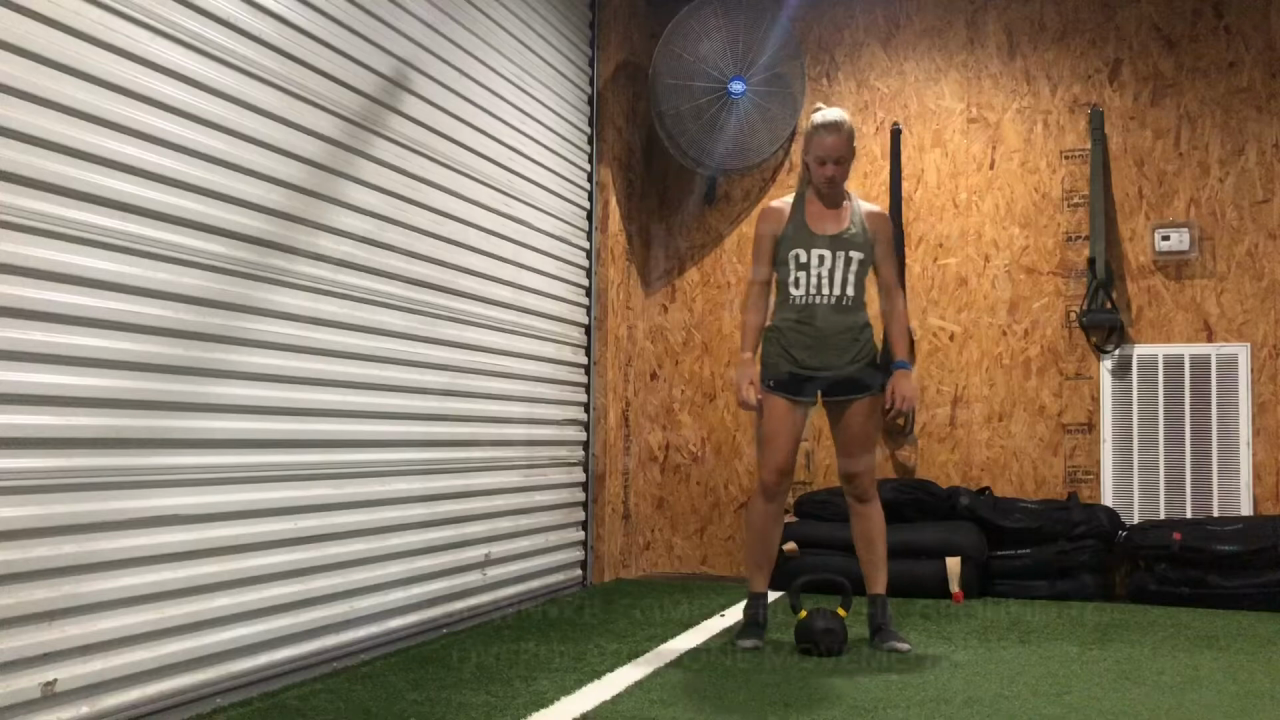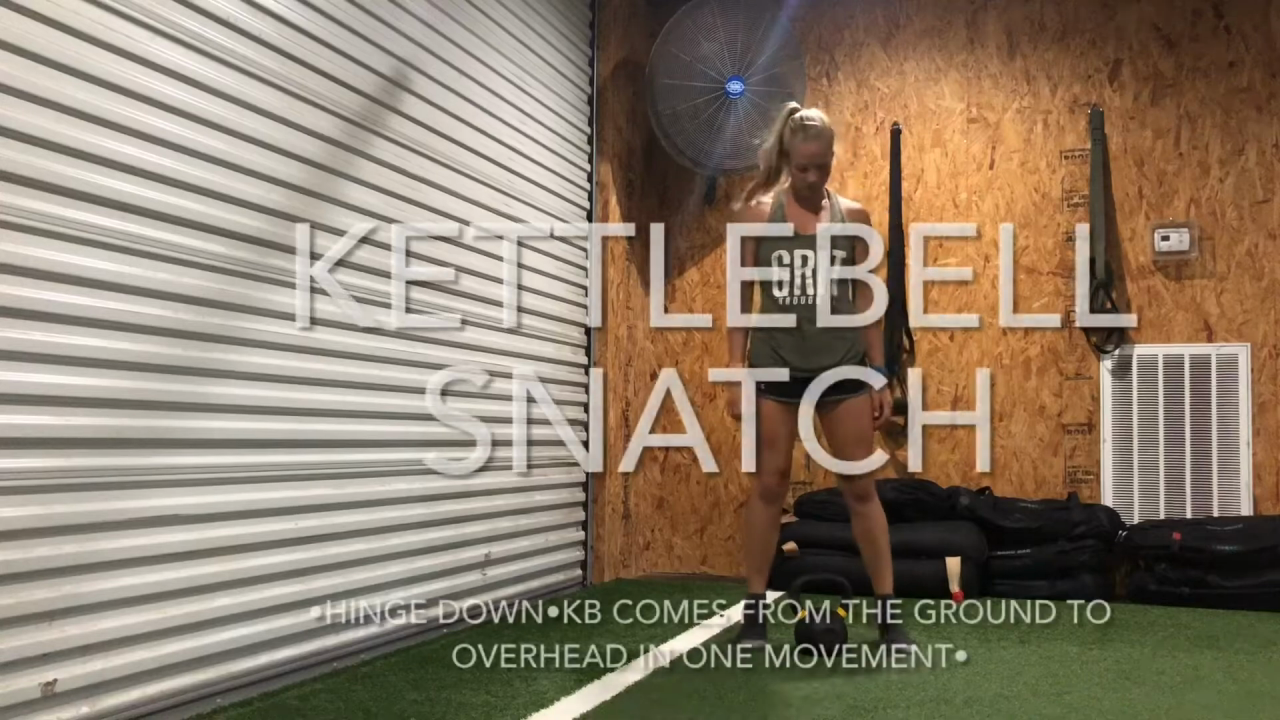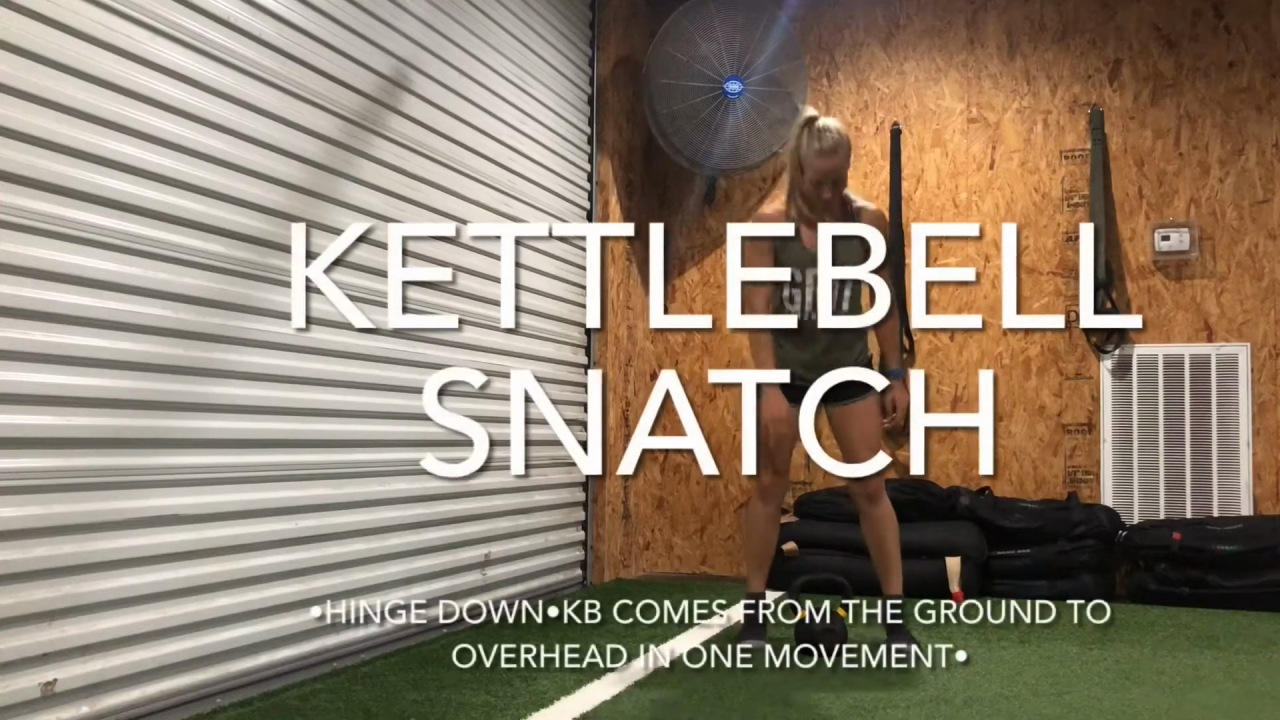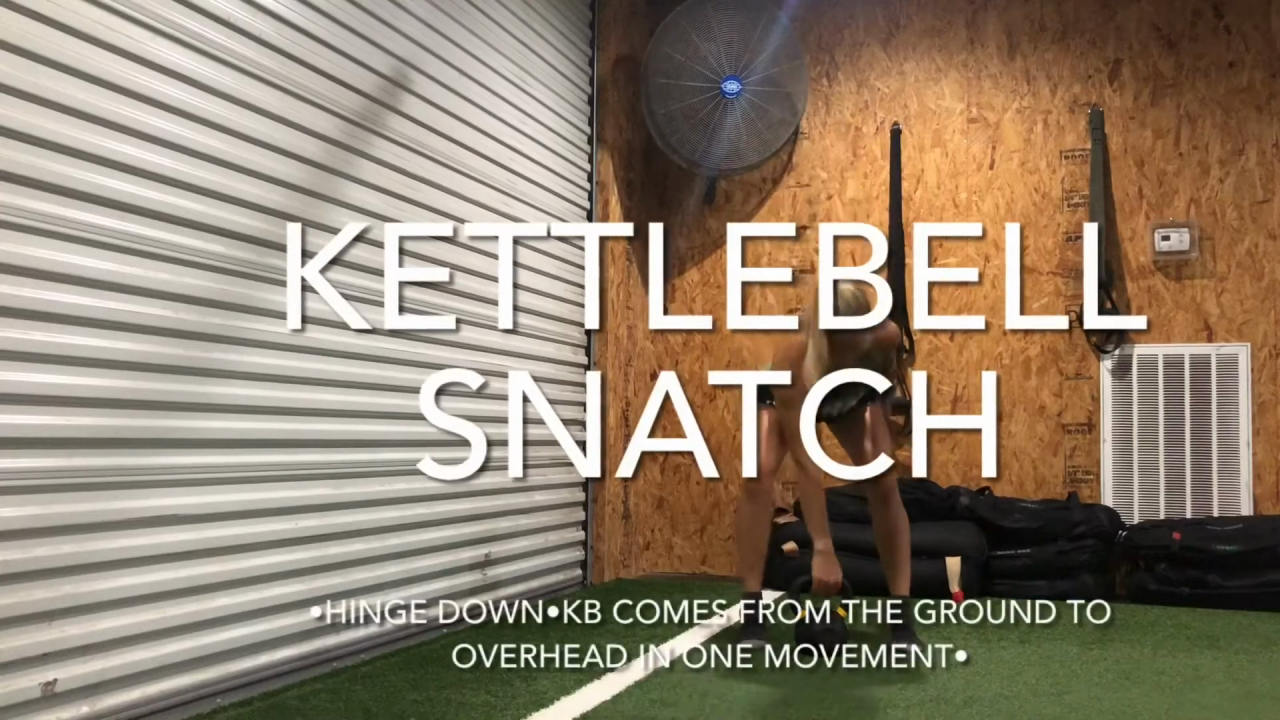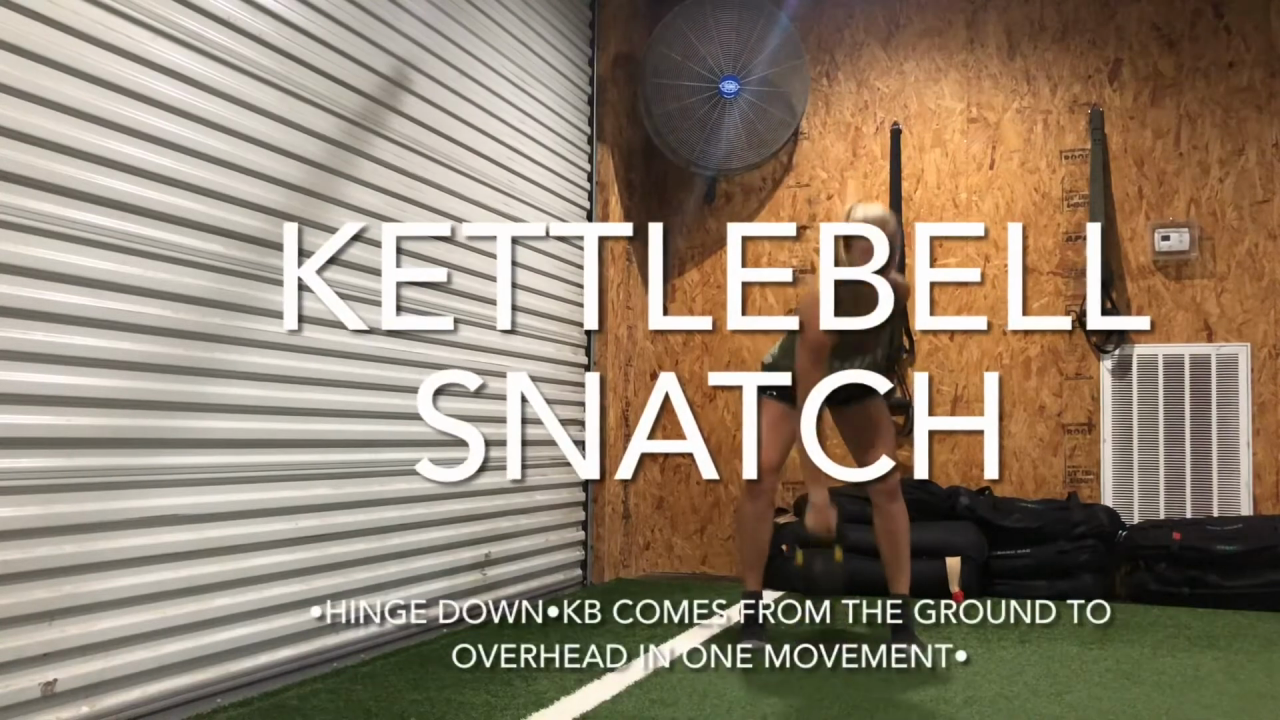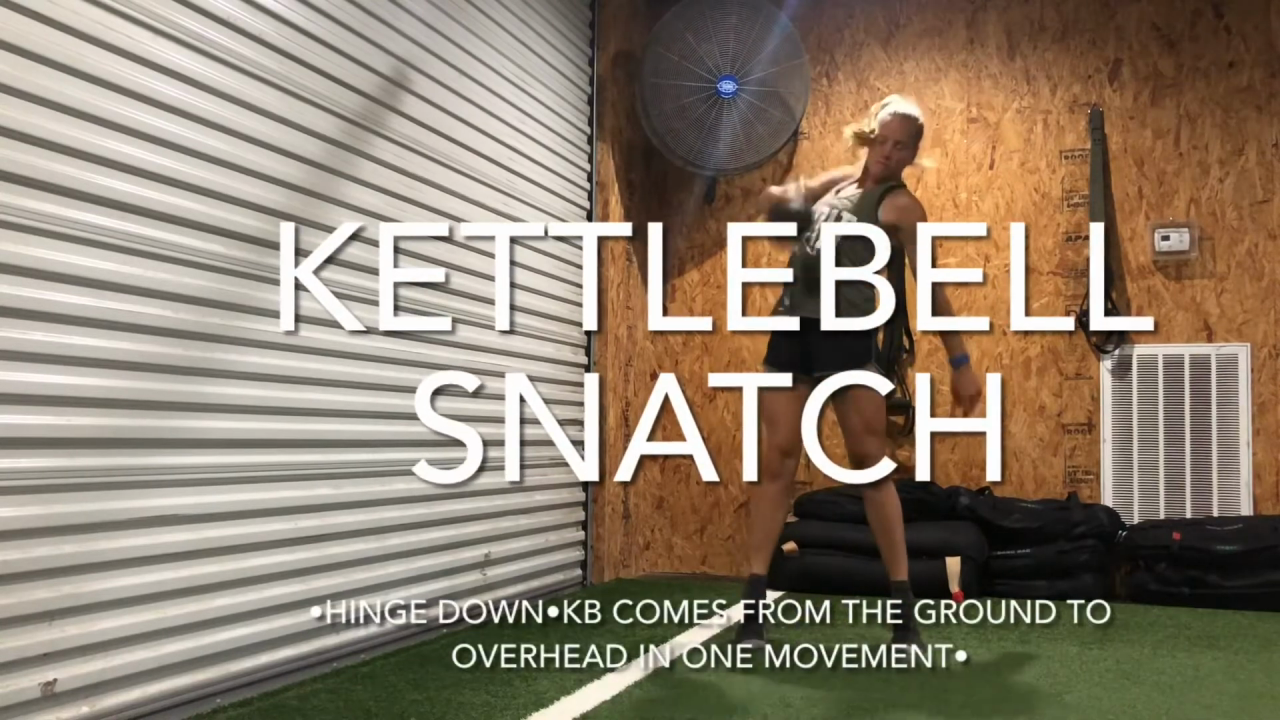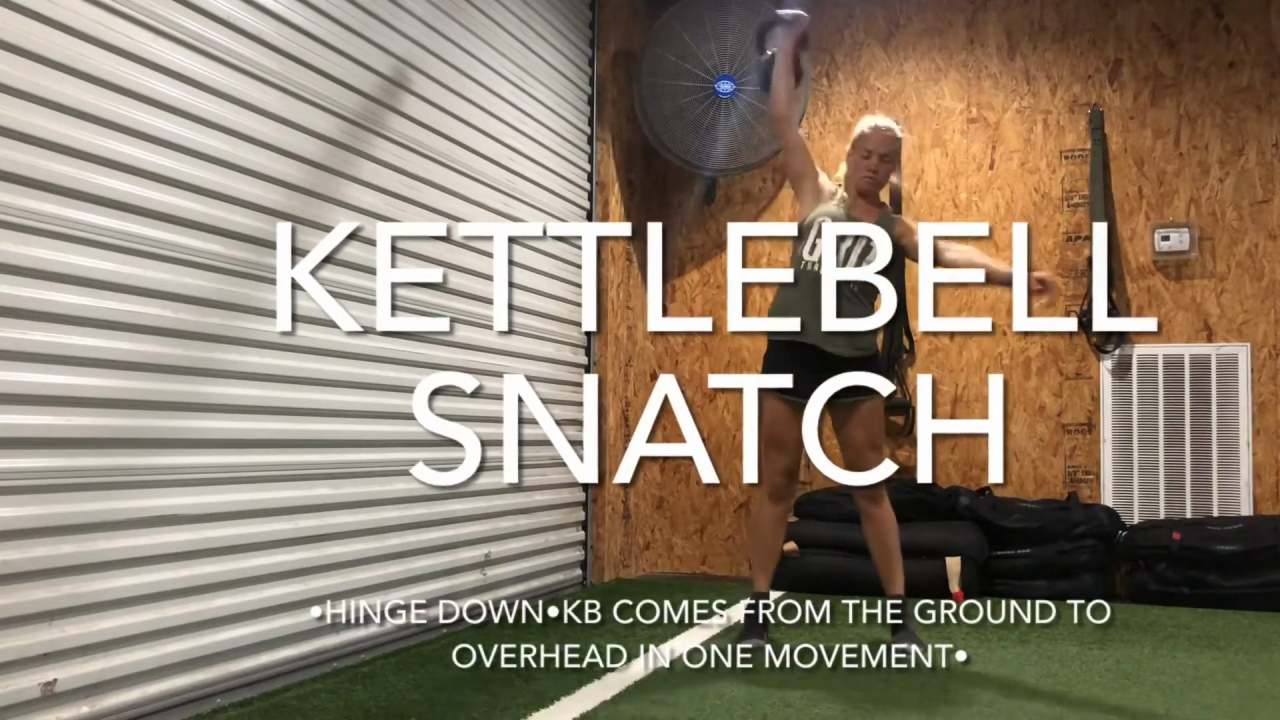
dt=0.4s
person 1, frame 1
left shoulder: (873, 220)
right shoulder: (776, 215)
left elbow: (892, 295)
right elbow: (757, 289)
left wrist: (902, 366)
right wrist: (746, 359)
left hip: (854, 365)
right hip: (786, 362)
left knee: (860, 484)
right knee: (771, 479)
left ankle: (879, 613)
right ankle: (755, 606)
person 1, frame 2
left shoulder: (854, 216)
right shoulder: (755, 213)
left elbow: (865, 298)
right elbow: (740, 296)
left wrist: (879, 373)
right wrist: (737, 366)
left hip: (842, 365)
right hip: (776, 364)
left knee: (860, 486)
right knee: (770, 485)
left ankle: (888, 612)
right ankle: (755, 610)
person 1, frame 3
left shoulder: (870, 221)
right shoulder: (769, 223)
left elbow: (885, 302)
right elbow: (757, 308)
left wrist: (895, 374)
right wrist: (768, 387)
left hip: (848, 367)
right hip: (786, 367)
left knee: (870, 487)
right knee: (769, 482)
left ankle: (896, 616)
right ankle: (754, 611)
person 1, frame 4
left shoulder: (884, 335)
right shoulder: (793, 358)
right elbow: (805, 462)
left wrist: (880, 426)
right wrist: (822, 548)
left hip: (851, 400)
right hip: (786, 399)
left knee: (883, 482)
right knee: (759, 473)
left ankle: (901, 614)
right ankle: (752, 610)
person 1, frame 5
left shoulder: (899, 293)
right shoulder: (822, 301)
right elbow: (809, 408)
left wrist: (883, 377)
right wrist: (817, 495)
left hip: (854, 383)
right hip: (790, 380)
left knee: (886, 483)
right knee: (761, 472)
left ankle: (901, 613)
right ankle: (752, 610)
person 1, frame 6
left shoulder: (900, 206)
right shoulder: (842, 179)
left elbow: (931, 287)
right elbow: (789, 196)
left wrist: (960, 361)
right wrist: (785, 197)
left hip: (852, 342)
right hip: (792, 333)
left knee: (872, 467)
right knee: (776, 462)
left ankle: (902, 600)
right ankle: (755, 596)
person 1, frame 7
left shoulder: (894, 225)
right shoulder: (815, 192)
left elbow: (950, 252)
right elbow: (781, 116)
left wrist: (1013, 274)
right wrist: (786, 46)
left hip: (855, 360)
right hip: (791, 355)
left knee: (870, 486)
right knee: (776, 483)
left ankle: (898, 611)
right ankle: (758, 608)
